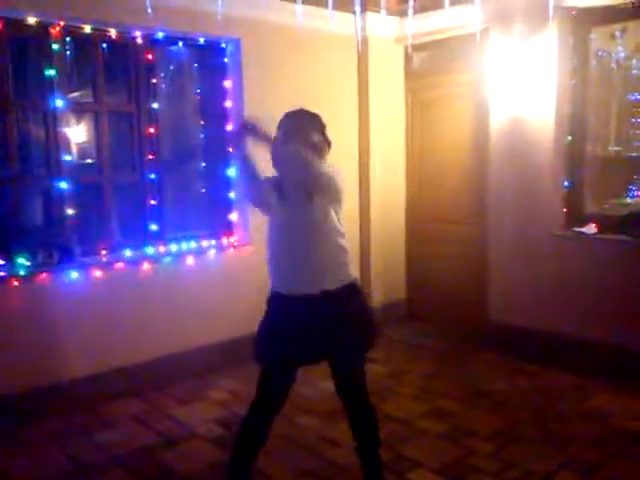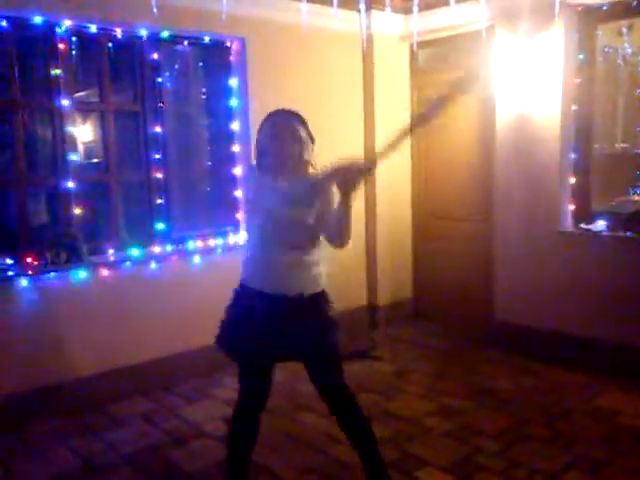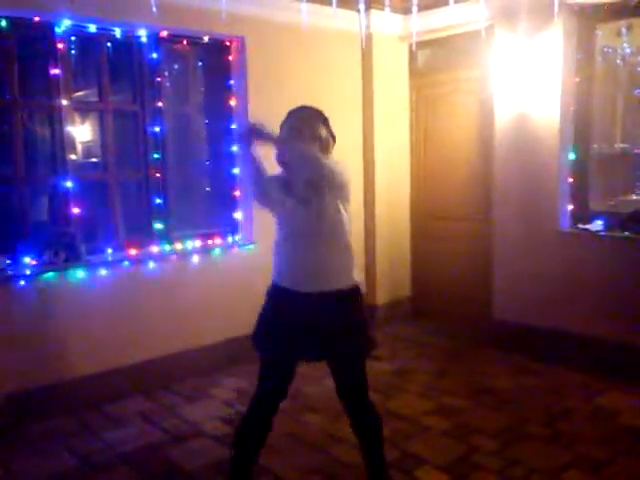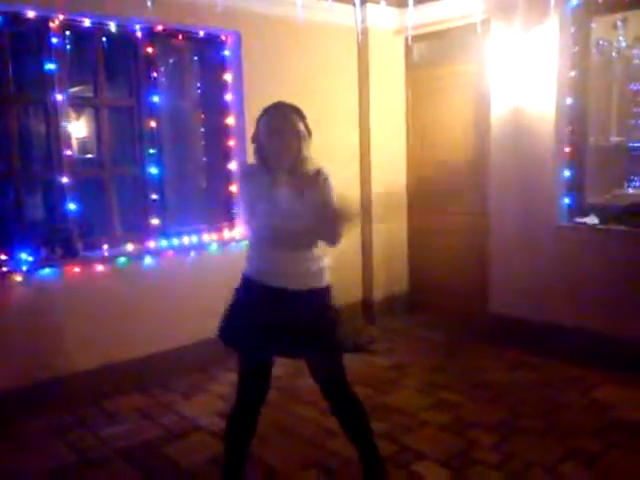
dt=0.5s
person 1, frame 1
left shoulder: (327, 189)
right shoulder: (274, 189)
left elbow: (315, 170)
right elbow: (260, 197)
left wrist: (266, 136)
right wrist: (244, 151)
left hip: (338, 302)
right hip: (289, 306)
left knee: (355, 394)
right knee: (267, 403)
person 1, frame 2
left shoulder: (319, 188)
right shoulder: (256, 183)
left elbow: (338, 238)
right elbow: (281, 197)
left wrist: (345, 193)
right wrist: (332, 175)
left hip: (307, 305)
right hip: (258, 304)
left knee: (337, 394)
right knee: (251, 401)
person 1, frame 3
left shoulder: (333, 184)
right shoulder: (277, 187)
left elbow: (321, 166)
right elbow: (263, 193)
left wrist: (273, 137)
right wrist: (251, 149)
left hip: (339, 300)
right hip: (288, 301)
left knee: (356, 397)
right knee: (266, 399)
person 1, frame 4
left shoulder: (317, 180)
right shoulder: (252, 177)
left elbow: (331, 235)
right elbow: (271, 220)
left wrist: (329, 216)
right wrist: (316, 215)
left hip: (310, 298)
right hip: (262, 297)
left knee: (336, 389)
right knee: (250, 395)
